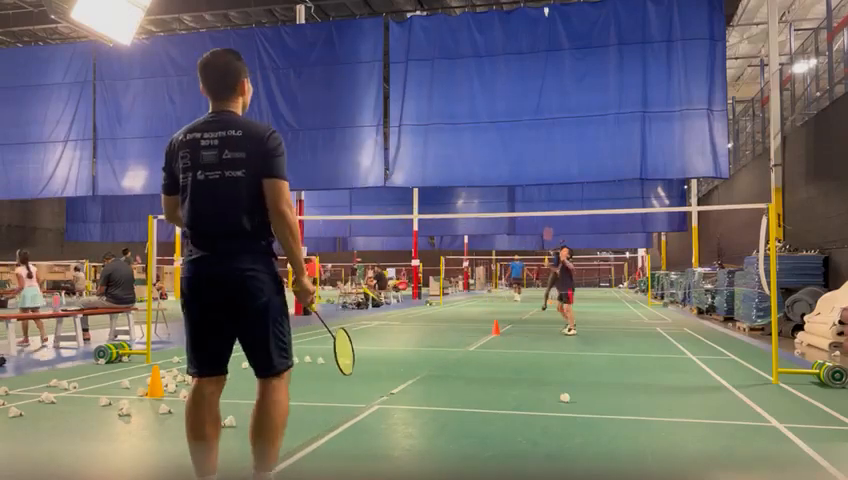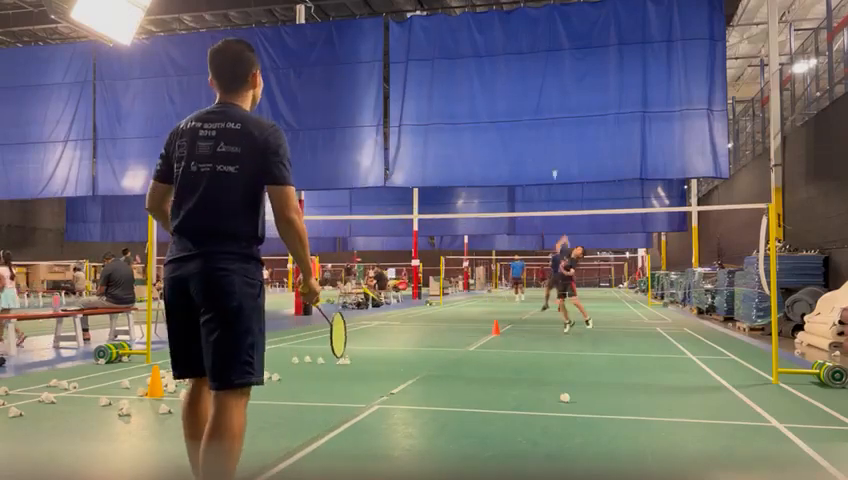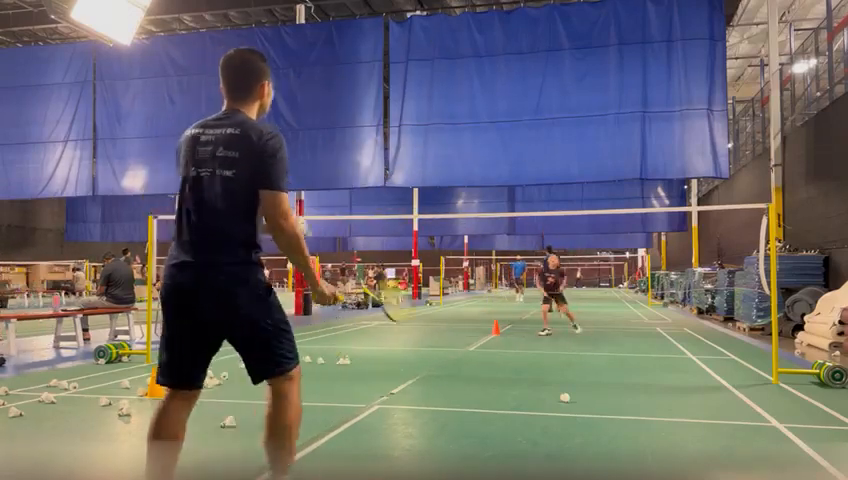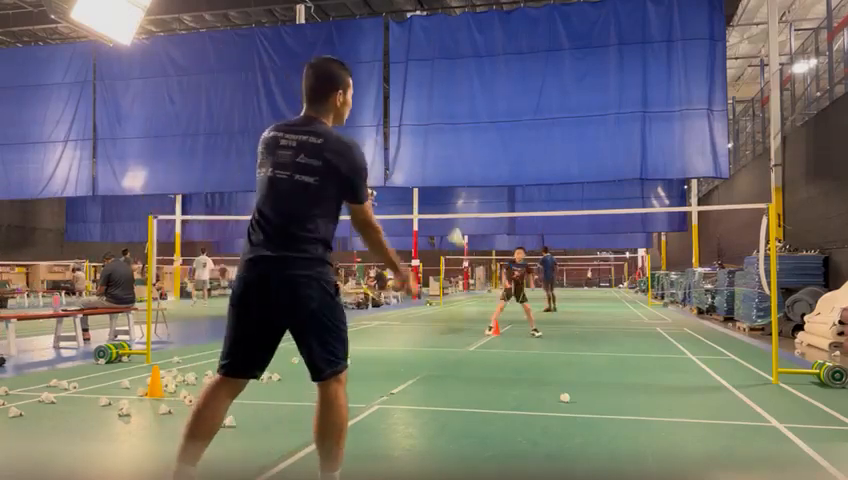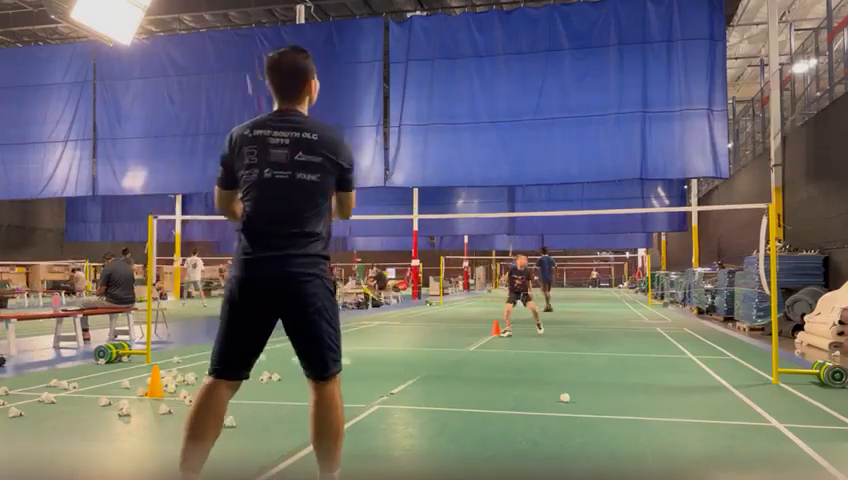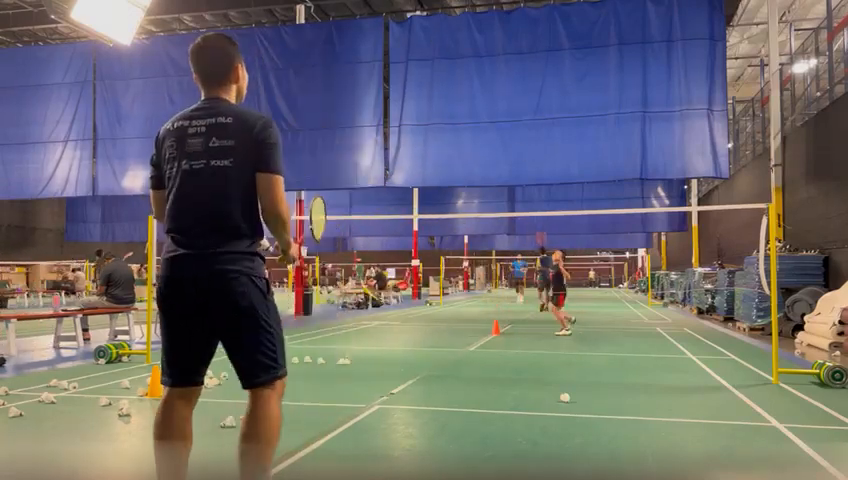
dt=0.5s
person 1, frame 1
left shoulder: (179, 142)
right shoulder: (262, 137)
left elbow: (171, 212)
right elbow: (281, 210)
right wrist: (300, 273)
left hip: (198, 272)
right hip: (250, 271)
left knee: (206, 381)
right knee: (273, 377)
person 1, frame 2
left shoulder: (182, 131)
right shoulder: (265, 135)
left elbow: (154, 203)
right elbow: (287, 215)
right wrist: (307, 275)
left hip: (180, 269)
right hip: (232, 272)
left knee: (201, 383)
right knee: (232, 392)
person 1, frame 3
left shoulder: (191, 137)
right shoulder: (264, 139)
right elbow: (280, 222)
right wrist: (316, 282)
left hip: (181, 277)
right hip: (234, 278)
left knee: (179, 393)
right knee: (285, 379)
person 1, frame 4
left shoulder: (269, 138)
right shoulder: (344, 150)
right elbow: (365, 224)
right wrist: (399, 270)
left hip: (254, 273)
right hip: (306, 277)
left knee: (228, 379)
right knee: (332, 381)
person 1, frame 5
left shoulder: (239, 137)
right shoulder: (332, 142)
left elbow: (224, 206)
right elbow: (345, 210)
left hip: (250, 272)
right hip: (306, 274)
left knee: (221, 381)
right knee: (325, 382)
person 1, frame 6
left shoulder: (168, 132)
right shoulder: (257, 126)
left elbow: (159, 210)
right elbow: (274, 208)
right wrist: (286, 245)
left hip: (178, 272)
right hip: (237, 271)
left knee: (180, 391)
right knee: (267, 387)
